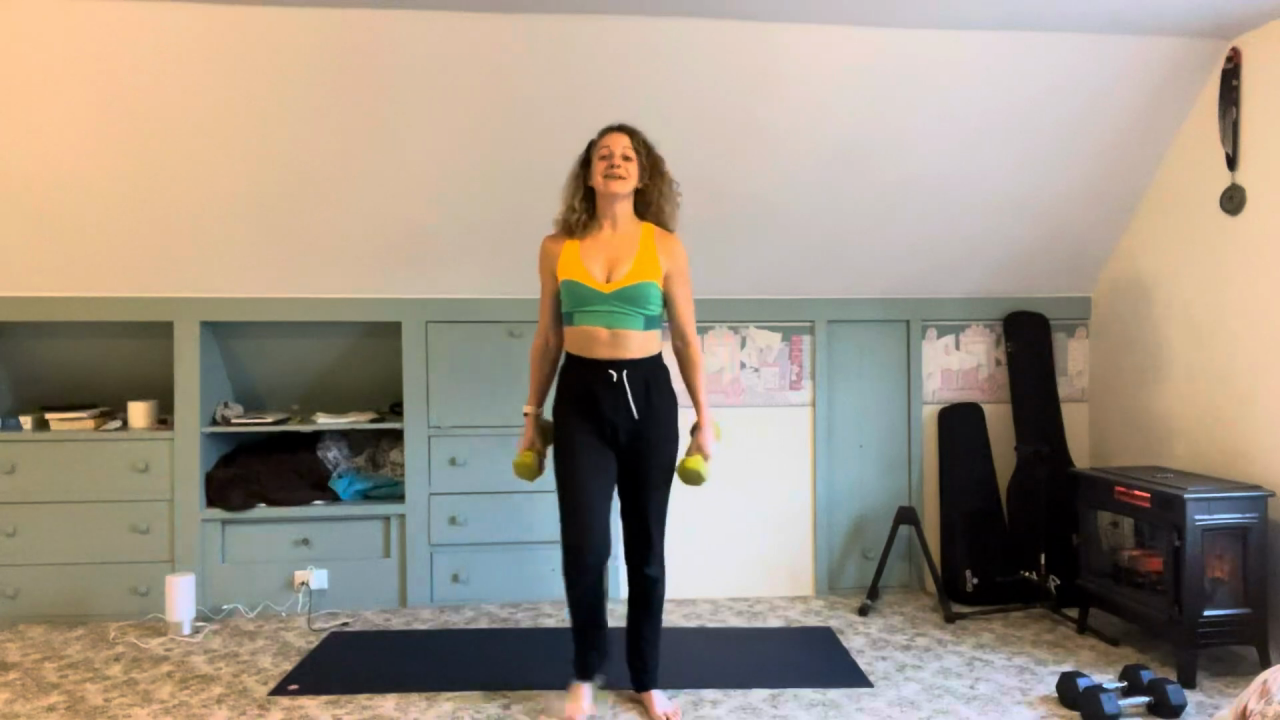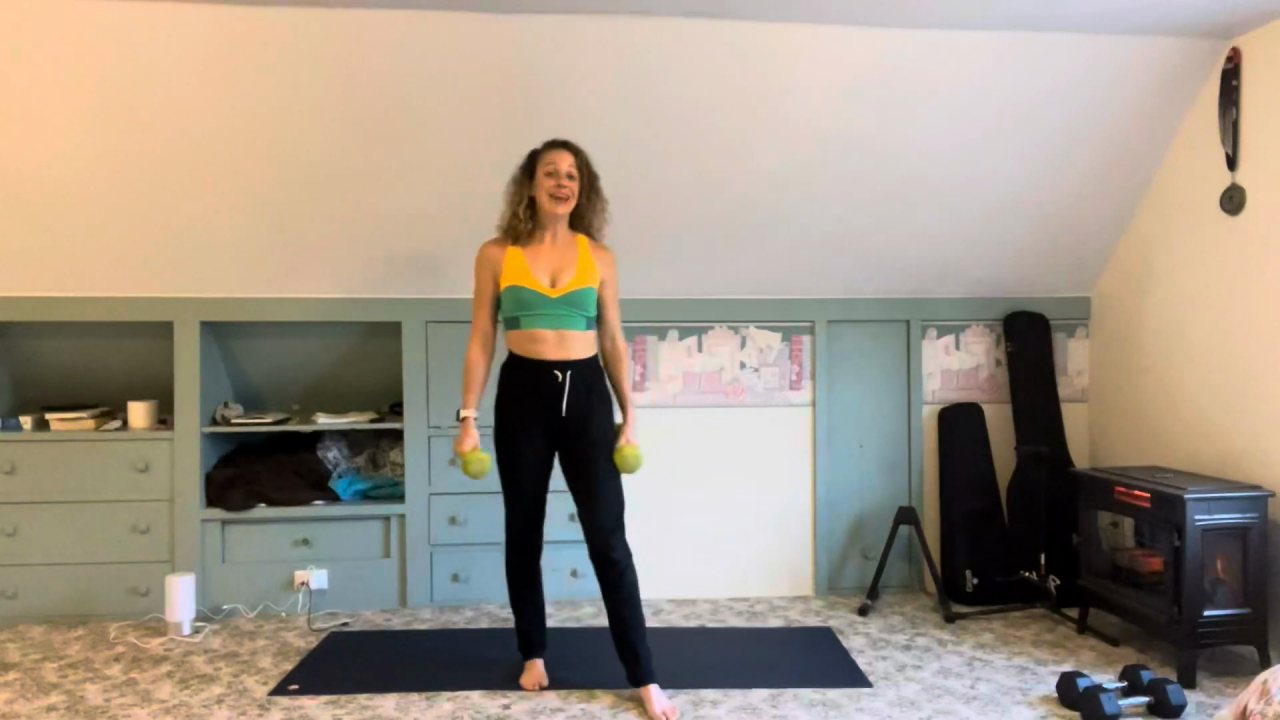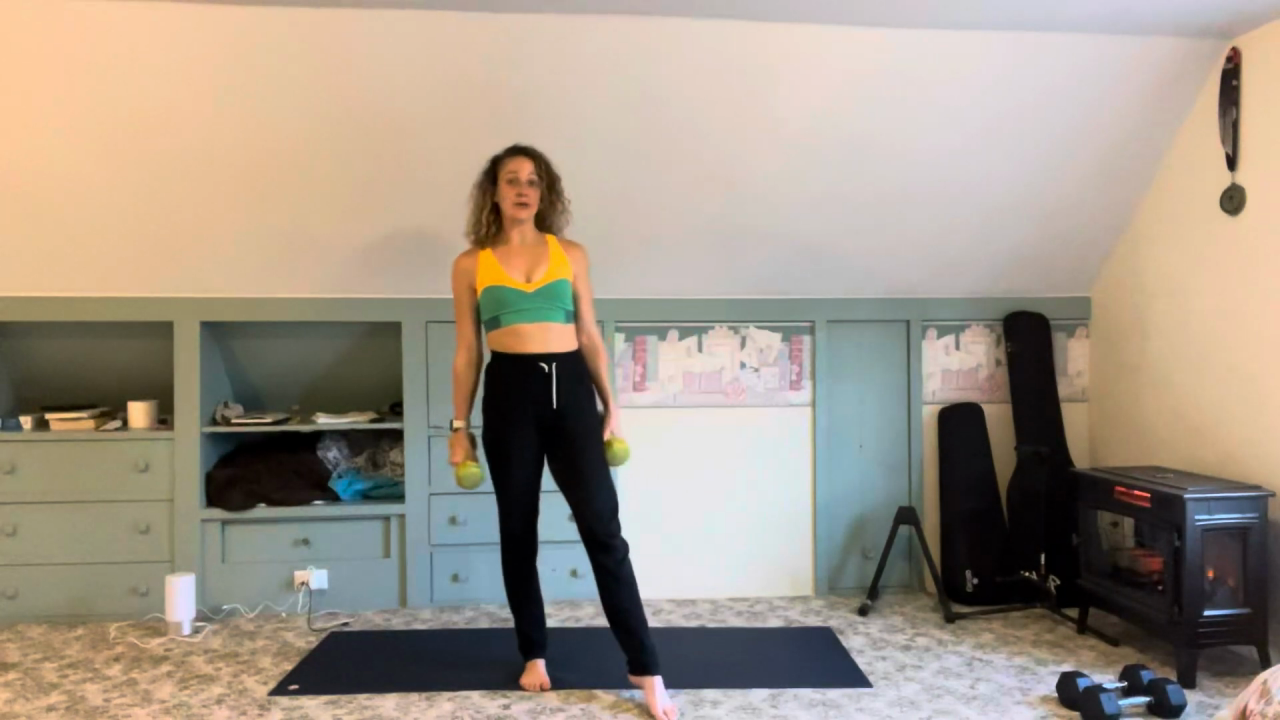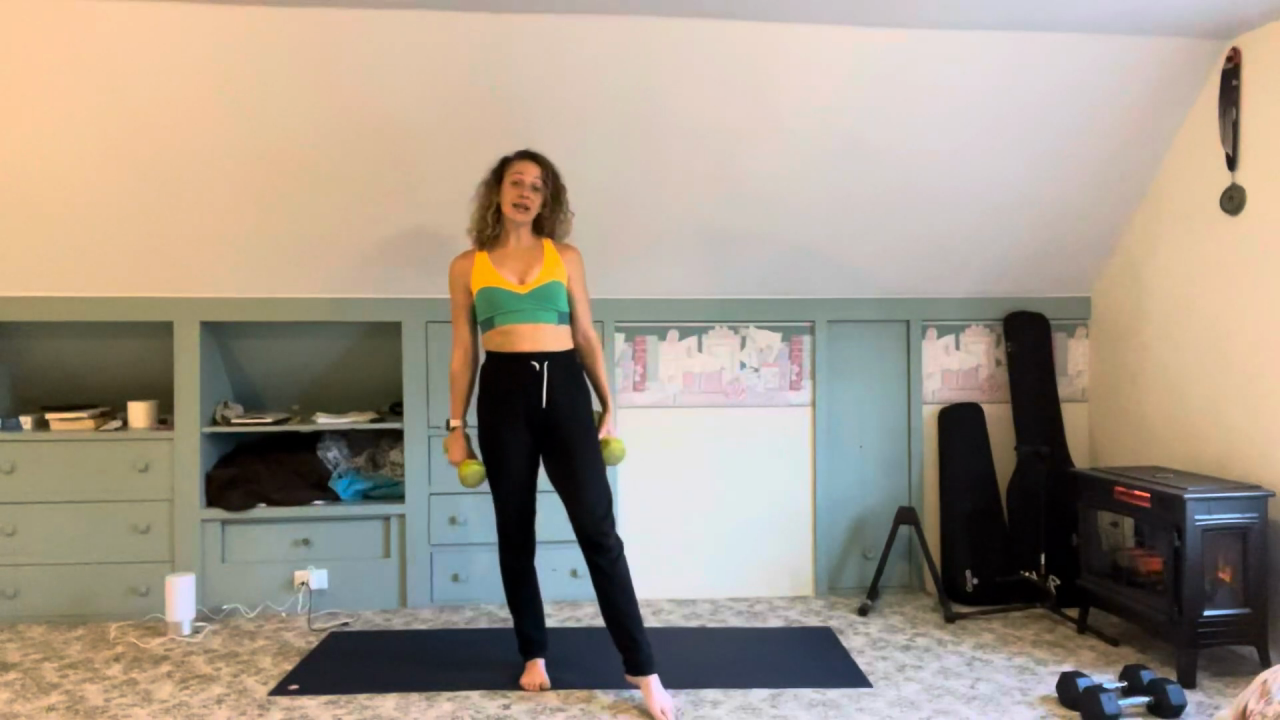
dt=0.5s
person 1, frame 1
left shoulder: (665, 246)
right shoulder: (557, 247)
left elbow: (686, 338)
right elbow: (548, 339)
left wrist: (702, 418)
right wrist: (532, 414)
left hip: (648, 397)
right hip: (582, 399)
left knee: (646, 550)
right knee: (585, 548)
right ankle: (585, 672)
person 1, frame 2
left shoulder: (599, 258)
right shoulder: (496, 255)
left elbow: (613, 341)
right elbow: (481, 341)
left wrist: (628, 414)
right wrist: (467, 416)
left hip: (585, 395)
right hip: (522, 394)
left knee: (608, 537)
right knee: (524, 531)
right ankle: (533, 653)
person 1, frame 3
left shoulder: (571, 254)
right shoulder: (471, 264)
left elbow: (590, 335)
right elbow: (466, 351)
left wrist: (610, 407)
right wrist: (459, 426)
left hip: (569, 389)
right hip: (509, 394)
left knee: (603, 527)
right knee: (518, 531)
left ankle: (645, 667)
right ankle: (534, 654)
person 1, frame 4
left shoulder: (566, 257)
right shoulder: (467, 265)
left elbow: (587, 336)
right elbow: (462, 351)
left wrist: (608, 406)
right wrist: (456, 425)
left hip: (564, 388)
right hip: (502, 393)
left knee: (596, 526)
right knee: (515, 530)
left ankle: (640, 667)
right ankle: (533, 653)
